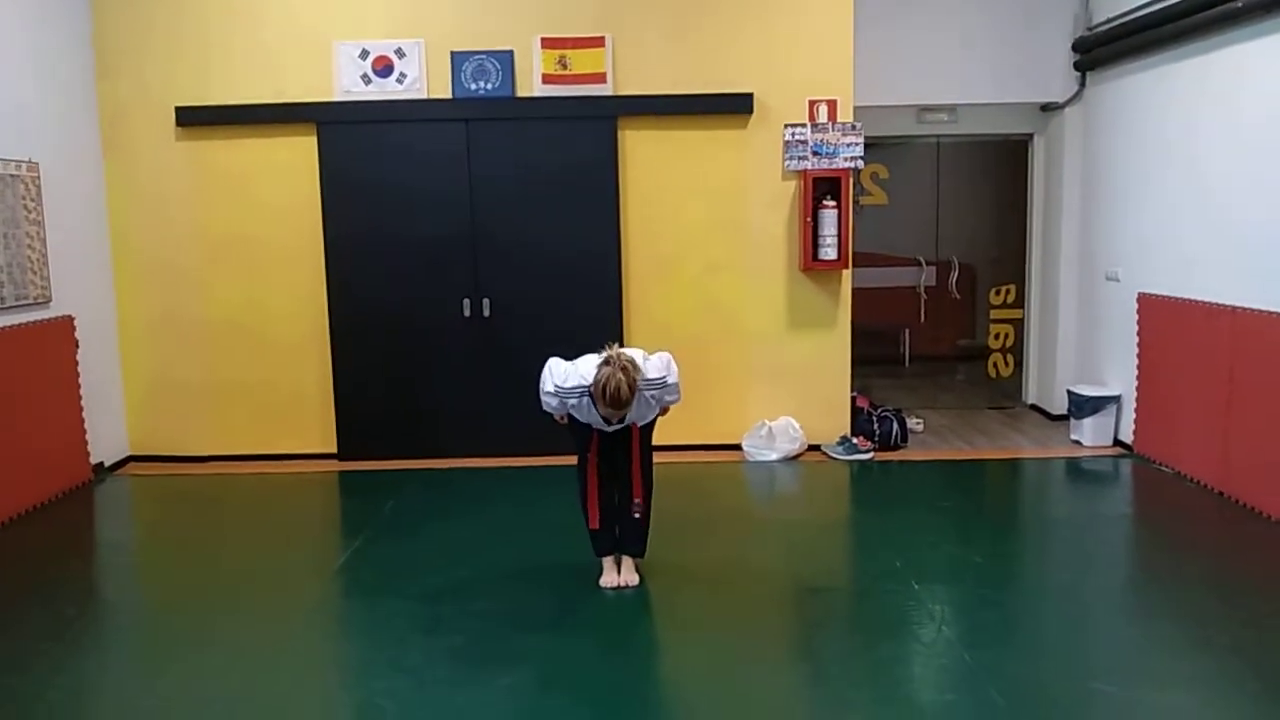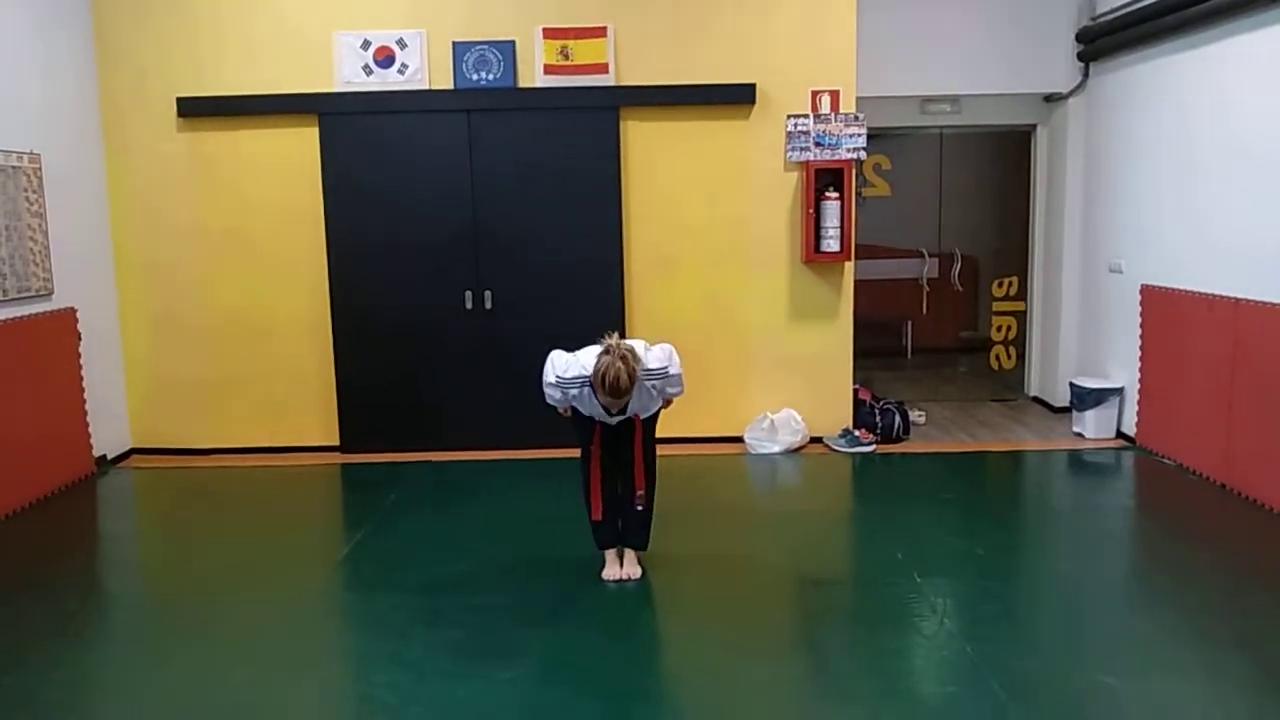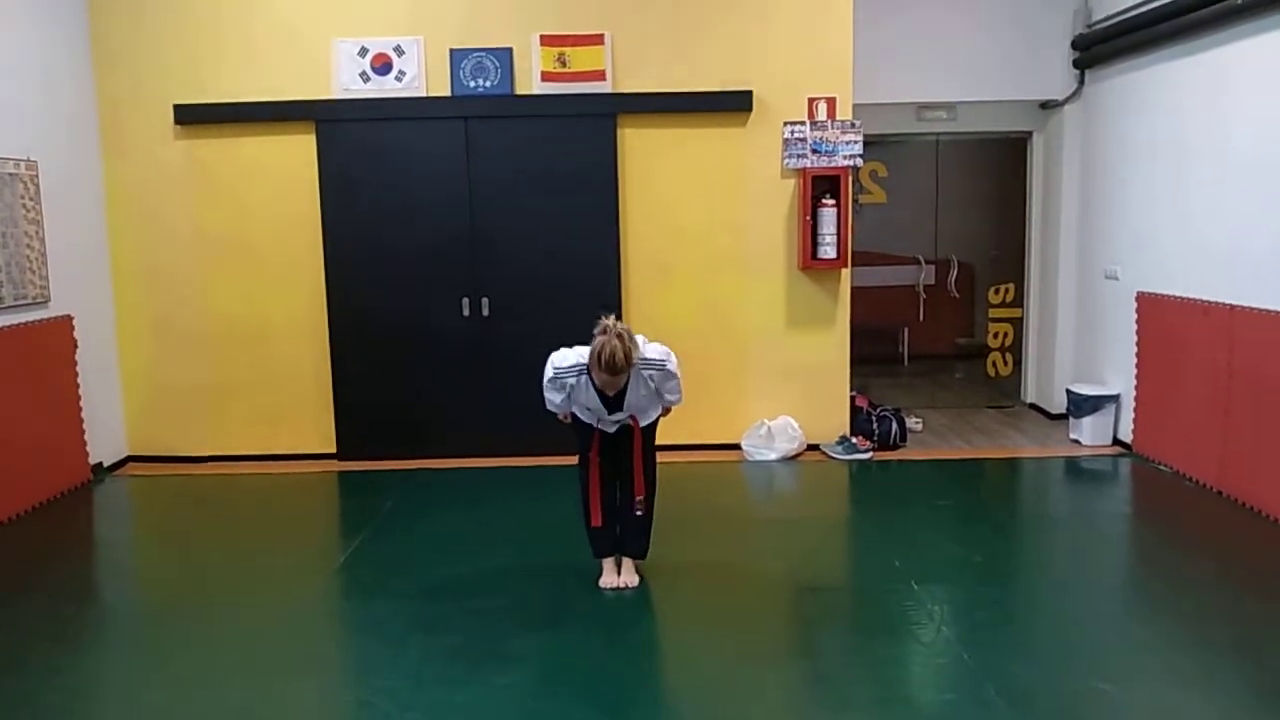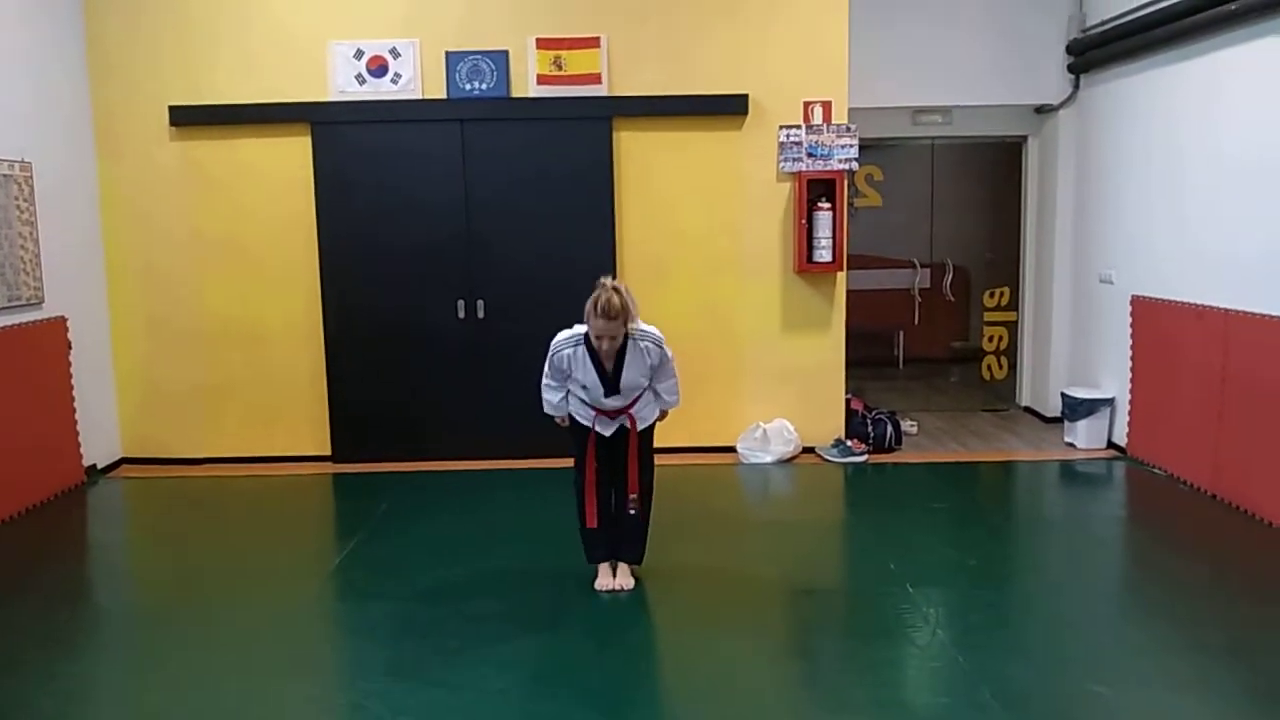
dt=0.2s
person 1, frame 1
left shoulder: (651, 380)
right shoulder: (571, 385)
left elbow: (668, 363)
right elbow: (550, 369)
left wrist: (666, 402)
right wrist: (557, 409)
left knee: (634, 478)
right knee: (595, 479)
left ankle: (629, 557)
right ankle: (608, 558)
person 1, frame 2
left shoulder: (653, 369)
right shoulder: (571, 376)
left elbow: (670, 356)
right elbow: (553, 362)
left wrist: (668, 395)
right wrist: (562, 403)
left knee: (638, 472)
right knee: (598, 473)
left ankle: (631, 551)
right ankle: (610, 551)
person 1, frame 3
left shoulder: (653, 364)
right shoulder: (567, 369)
left elbow: (670, 363)
right elbow: (553, 385)
left wrist: (667, 403)
right wrist: (562, 408)
left hip: (638, 419)
right hip: (590, 421)
left knee: (638, 484)
right knee: (597, 485)
left ankle: (629, 559)
right ankle: (608, 560)
person 1, frame 4
left shoulder: (648, 343)
right shoulder: (565, 347)
left elbow: (664, 375)
right elbow: (554, 380)
left wrist: (664, 404)
right wrist: (560, 409)
left hip: (635, 418)
right hip: (588, 419)
left knee: (634, 488)
right knee: (593, 489)
left ankle: (625, 562)
right ankle: (603, 563)
